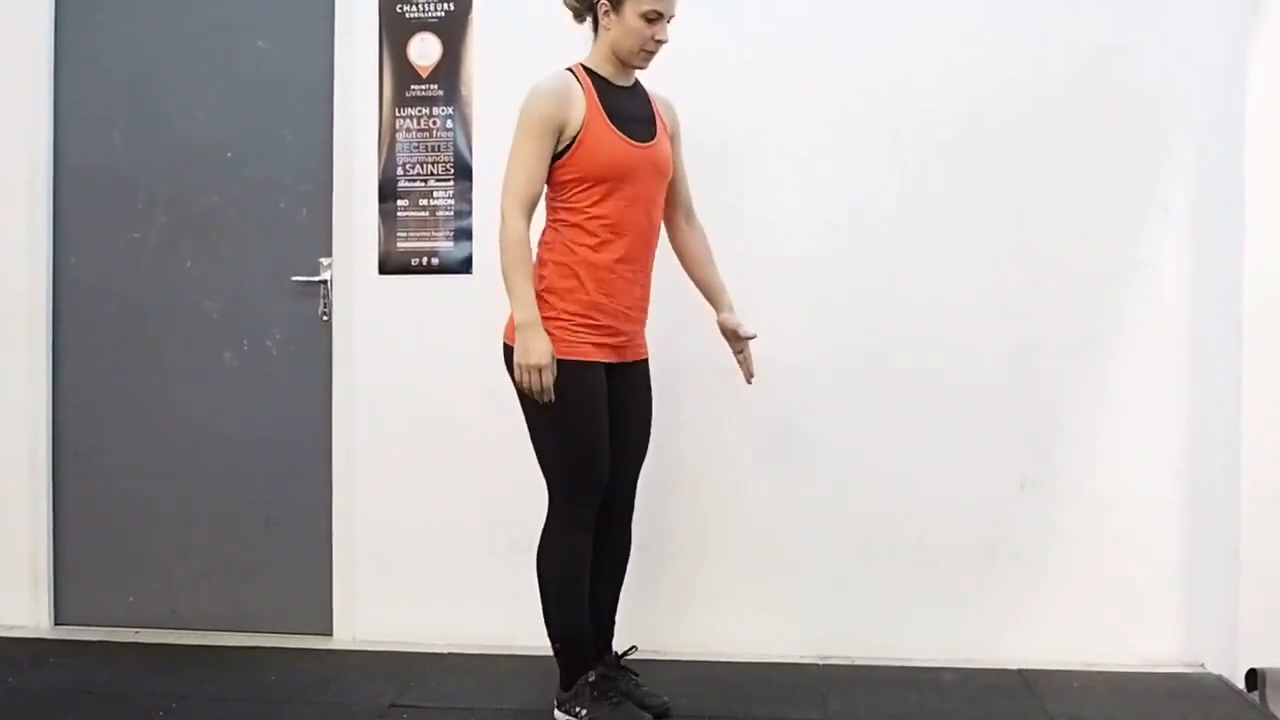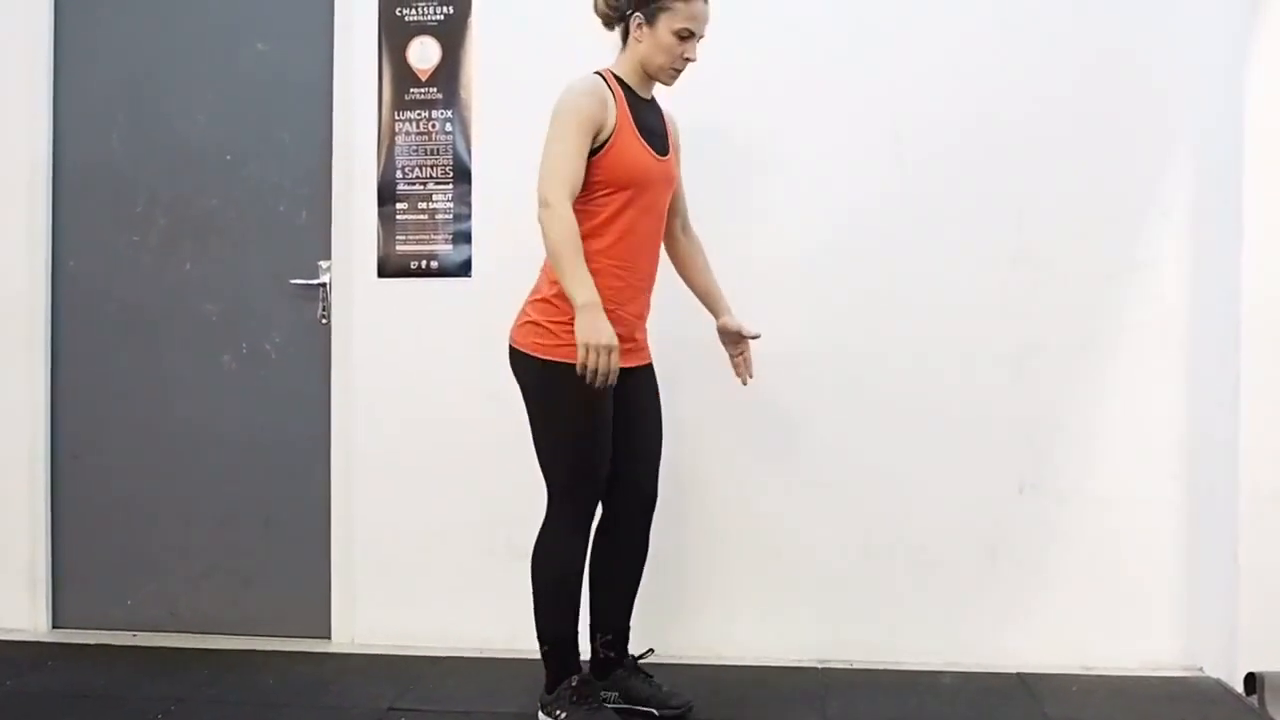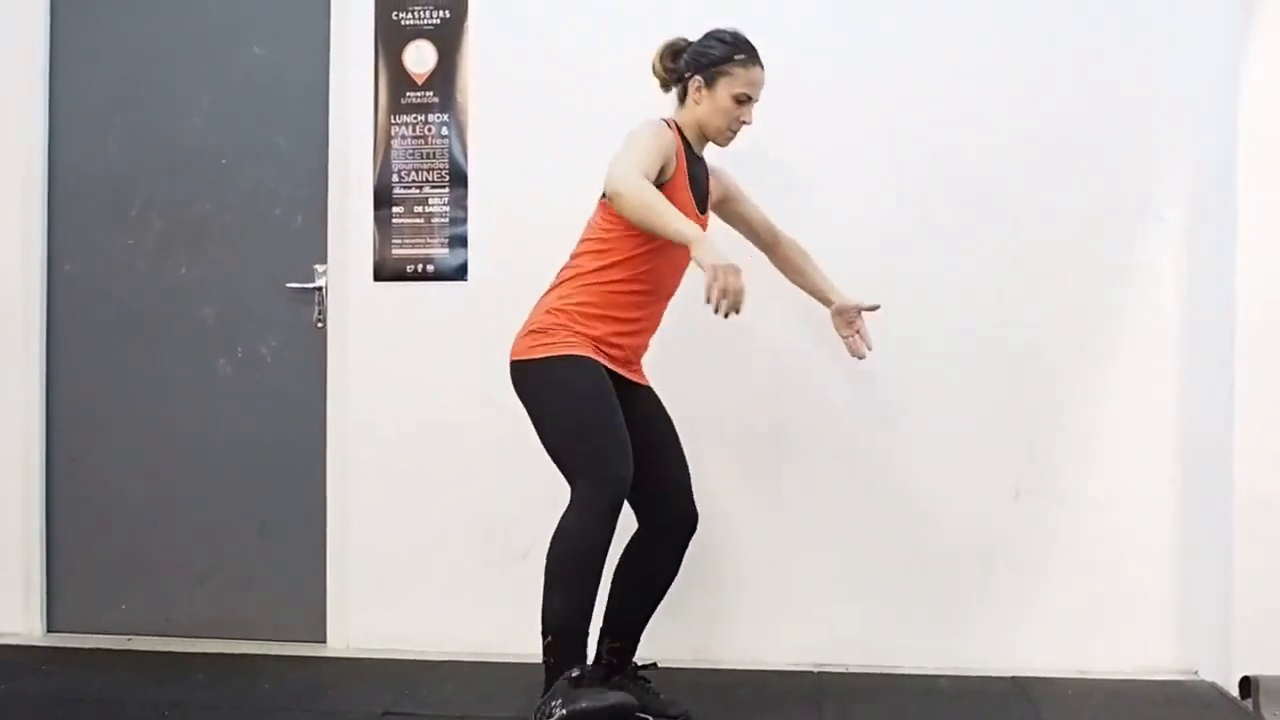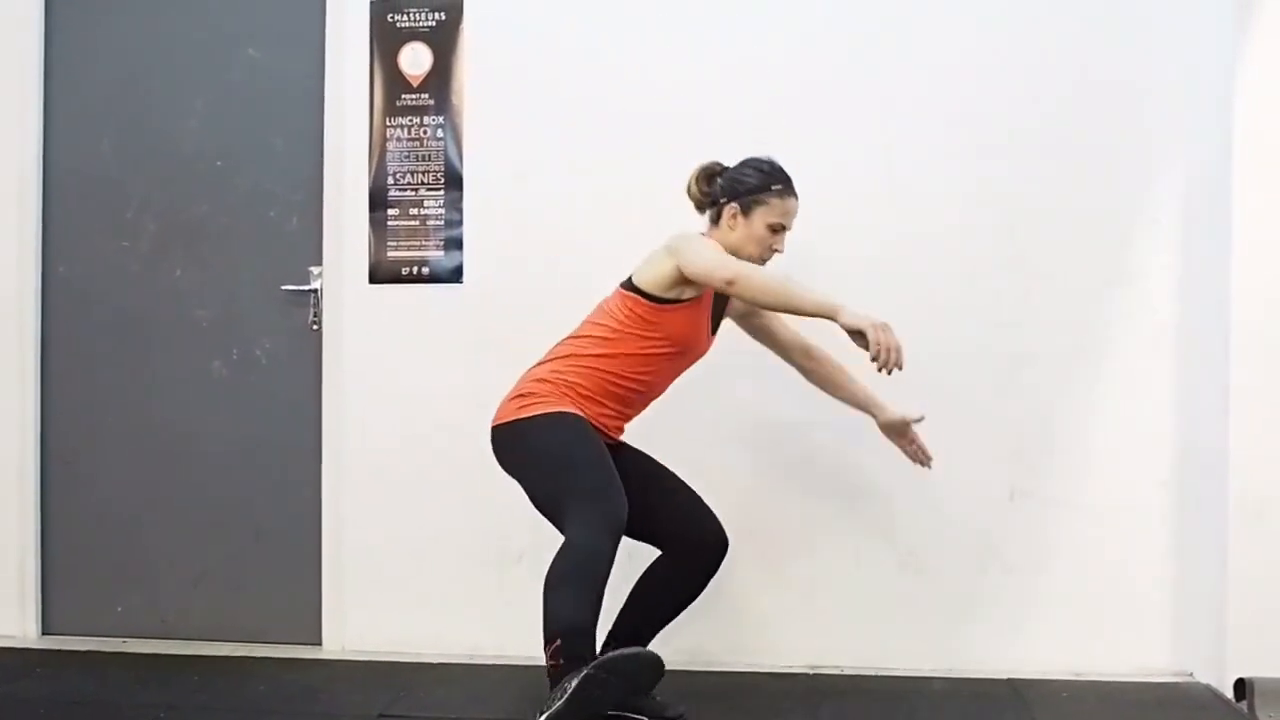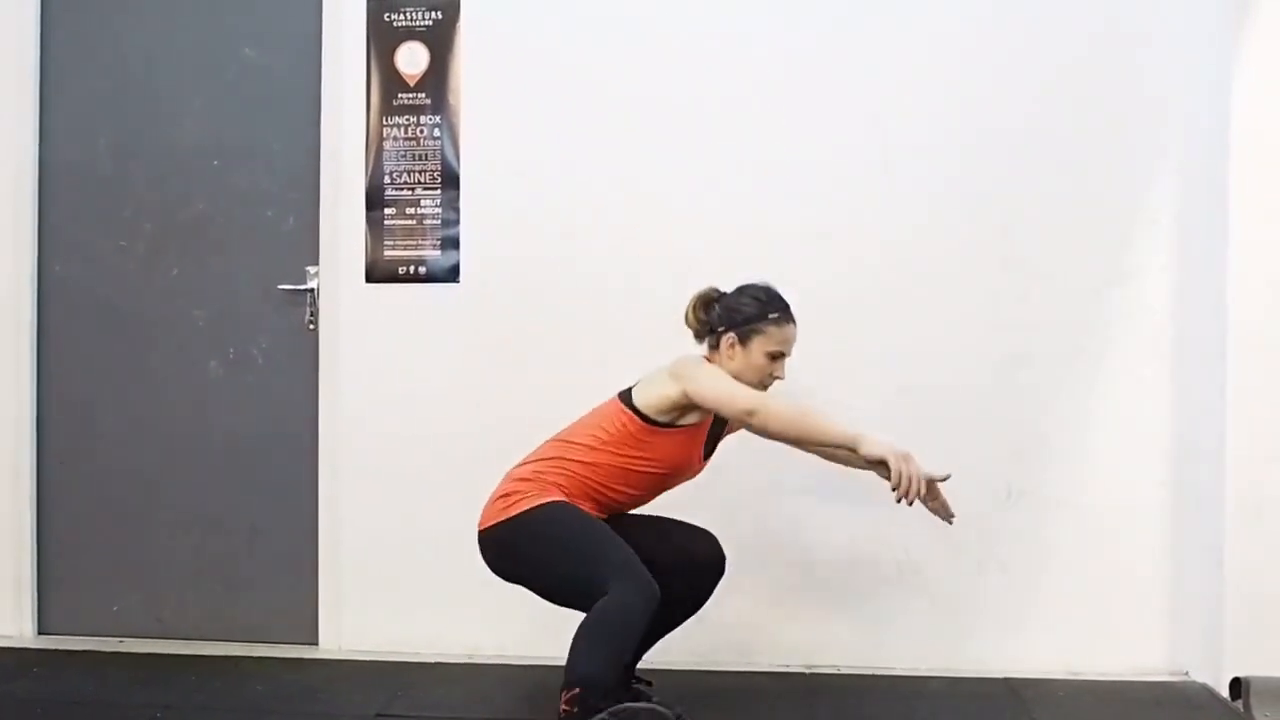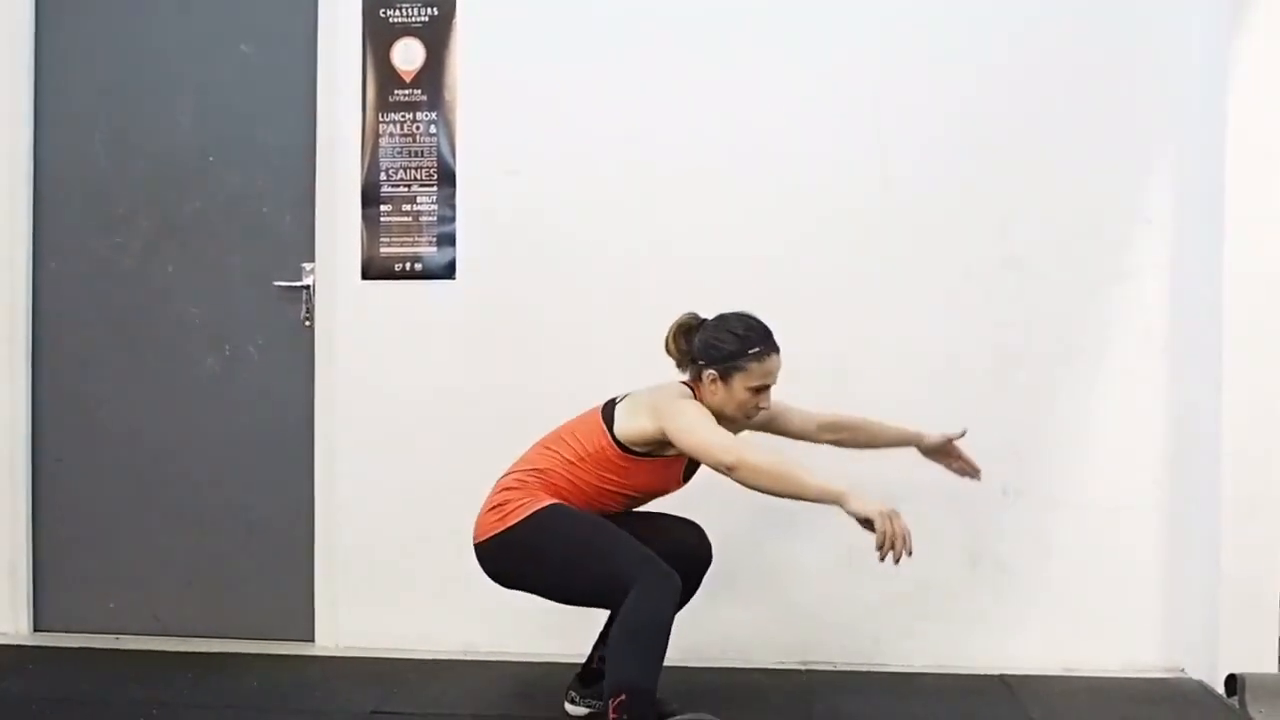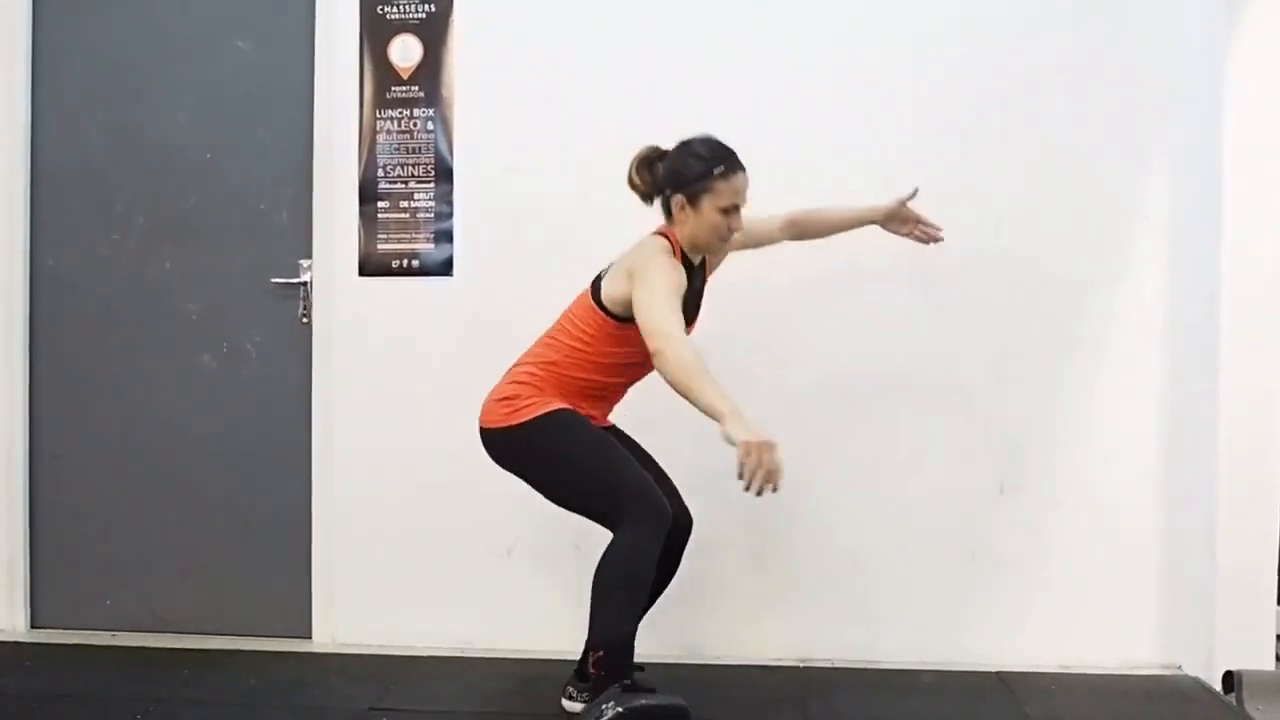
dt=0.4s
person 1, frame 1
left shoulder: (662, 113)
right shoulder: (558, 97)
left elbow: (681, 220)
right elbow: (515, 215)
left wrist: (723, 309)
right wrist: (528, 324)
left hip: (624, 344)
right hip: (561, 341)
left knee: (615, 504)
right knee: (577, 504)
left ankle: (601, 661)
person 1, frame 2
left shoulder: (664, 127)
right shoulder: (590, 99)
left elbow: (678, 232)
right elbow: (554, 205)
left wrist: (723, 316)
right wrist: (589, 308)
left hip: (626, 350)
right hip: (561, 343)
left knee: (635, 506)
right knee: (575, 508)
person 1, frame 3
left shoulder: (709, 179)
right shoulder: (655, 138)
left elbow: (773, 238)
right elbow: (620, 188)
left wrist: (835, 301)
right wrist: (702, 245)
left hip: (617, 367)
right hip: (557, 347)
left knee: (673, 515)
right knee: (603, 485)
person 1, frame 4
left shoulder: (730, 302)
right shoulder: (688, 252)
left elbow: (804, 355)
right elbow: (734, 276)
left wrist: (881, 413)
right wrist: (844, 311)
left hip: (589, 432)
right hip: (538, 416)
left knee: (701, 541)
right knee: (599, 520)
person 1, frame 5
left shoulder: (721, 402)
right shoulder: (693, 374)
left elbow: (811, 433)
right elbow: (757, 412)
left wrist: (901, 466)
right wrist: (867, 445)
left hip: (573, 517)
right hip: (522, 513)
left knee: (699, 559)
right knee: (633, 589)
left ankle: (608, 677)
person 1, frame 6
left shoulder: (706, 406)
right shoulder: (672, 408)
left elbow: (822, 426)
right elbow: (736, 462)
left wrist: (918, 441)
right wrist: (848, 497)
left hip: (554, 515)
right hip: (515, 522)
left knee: (685, 549)
right knee: (653, 581)
person 1, frame 7
left shoulder: (704, 249)
right shoulder: (656, 263)
left elbow: (787, 225)
right elbow: (670, 351)
left wrist: (876, 214)
right wrist: (734, 421)
left hip: (572, 413)
right hip: (525, 414)
left knee: (667, 523)
right knee: (648, 518)
